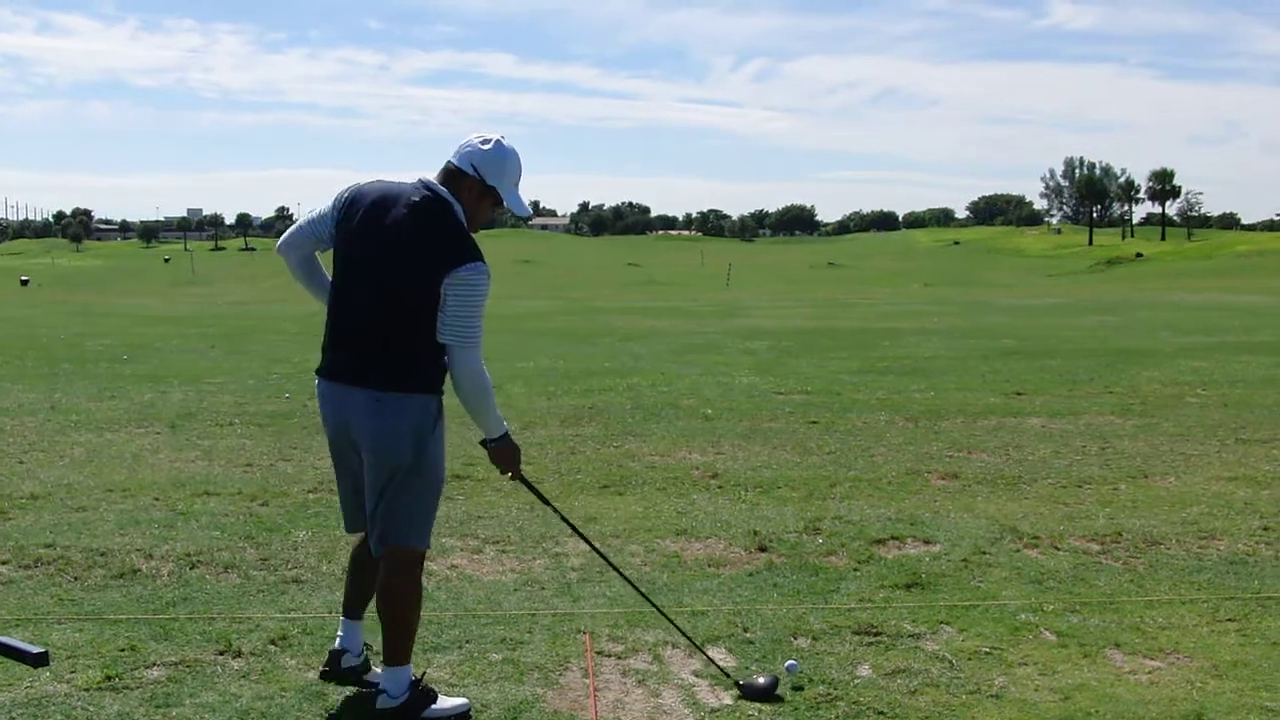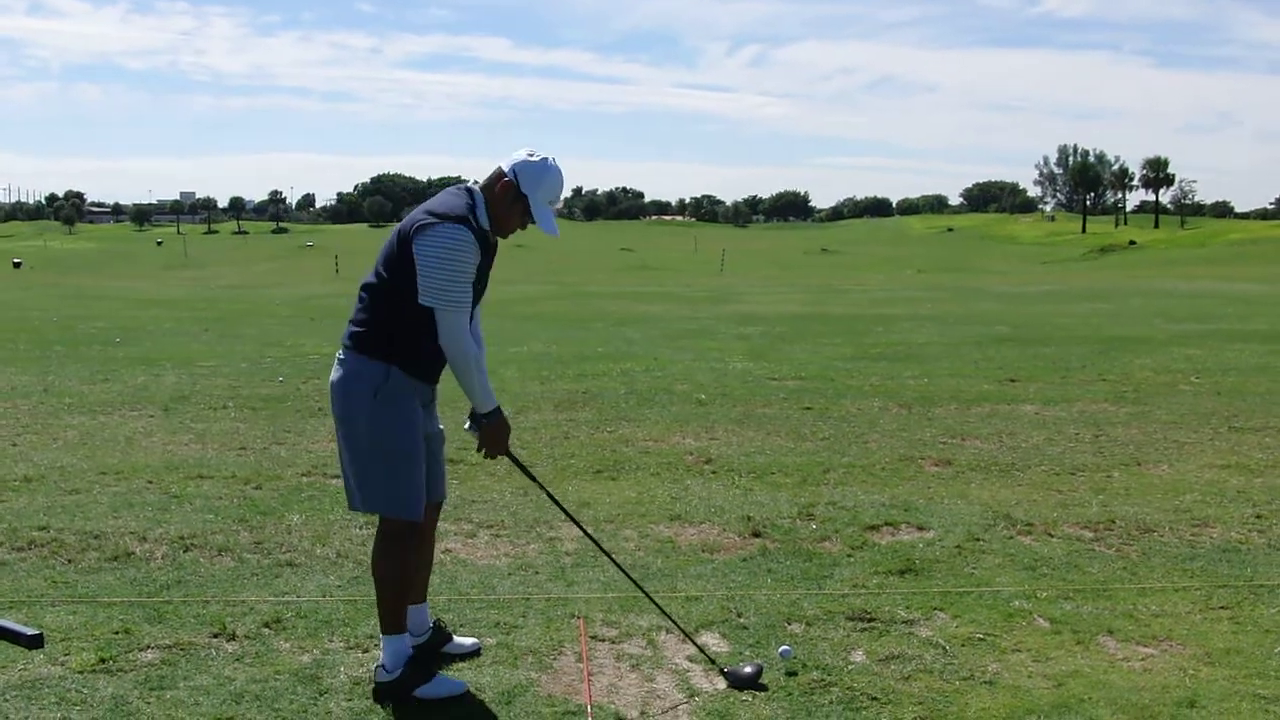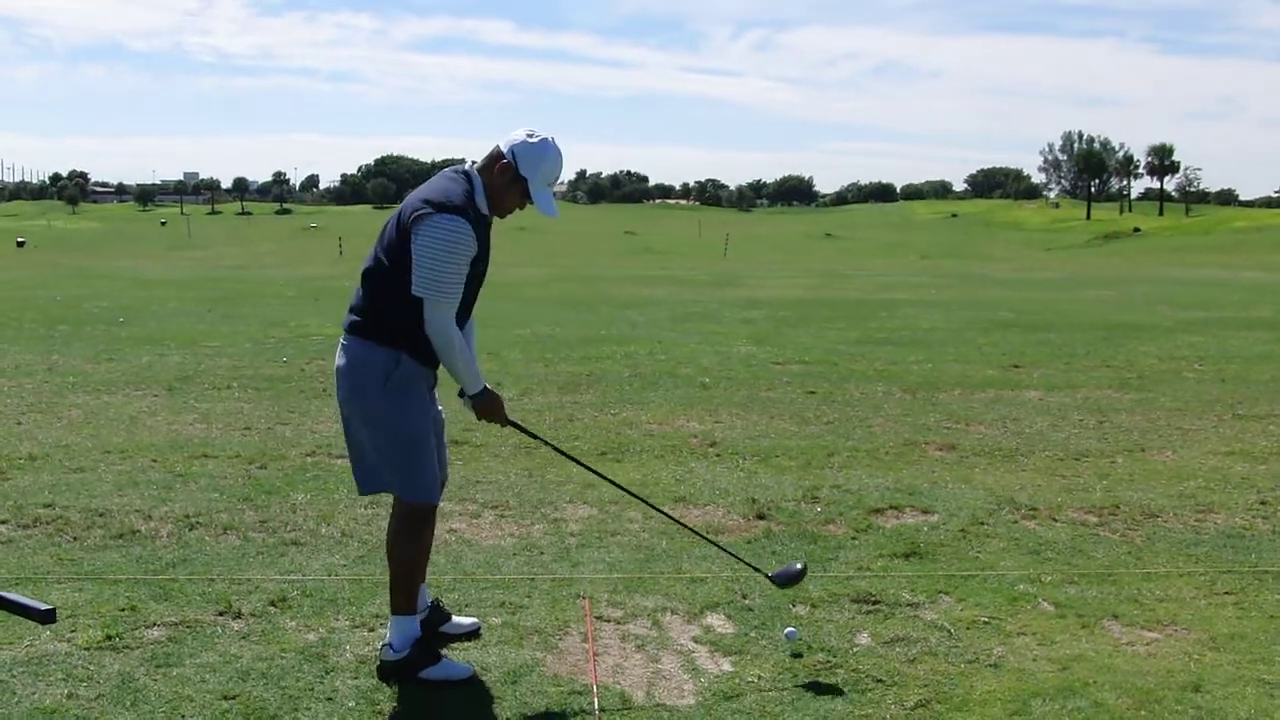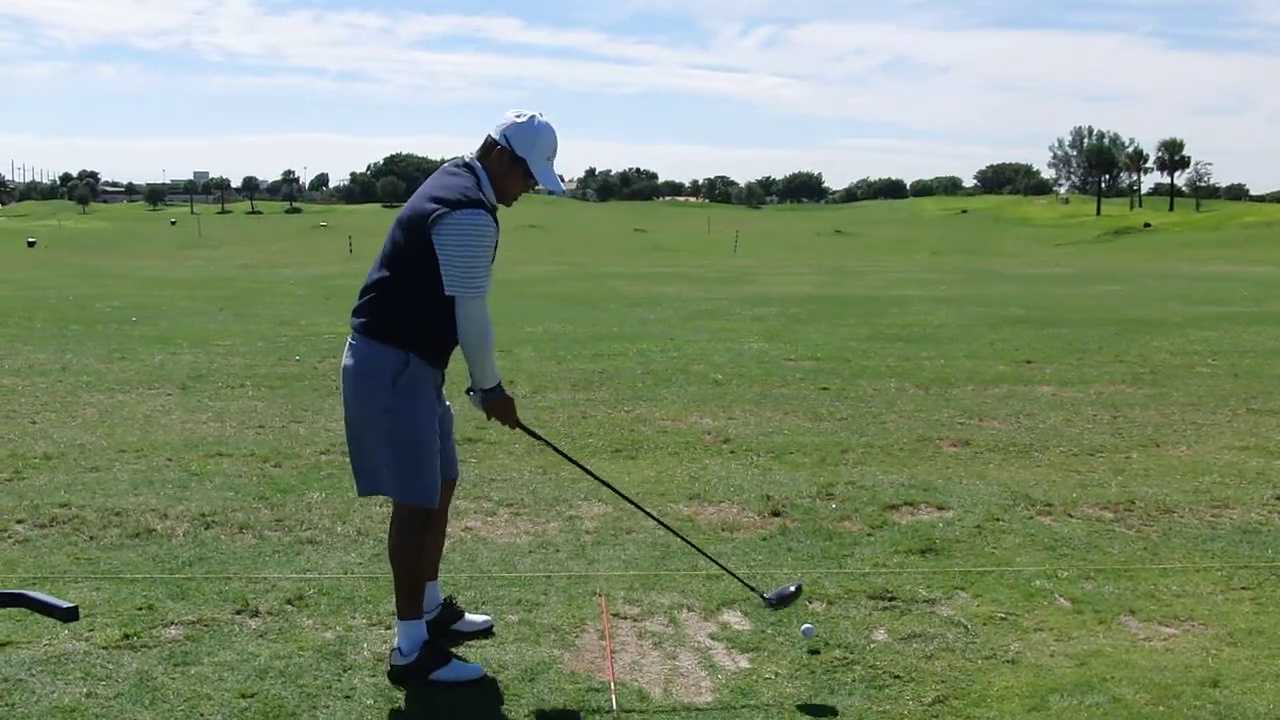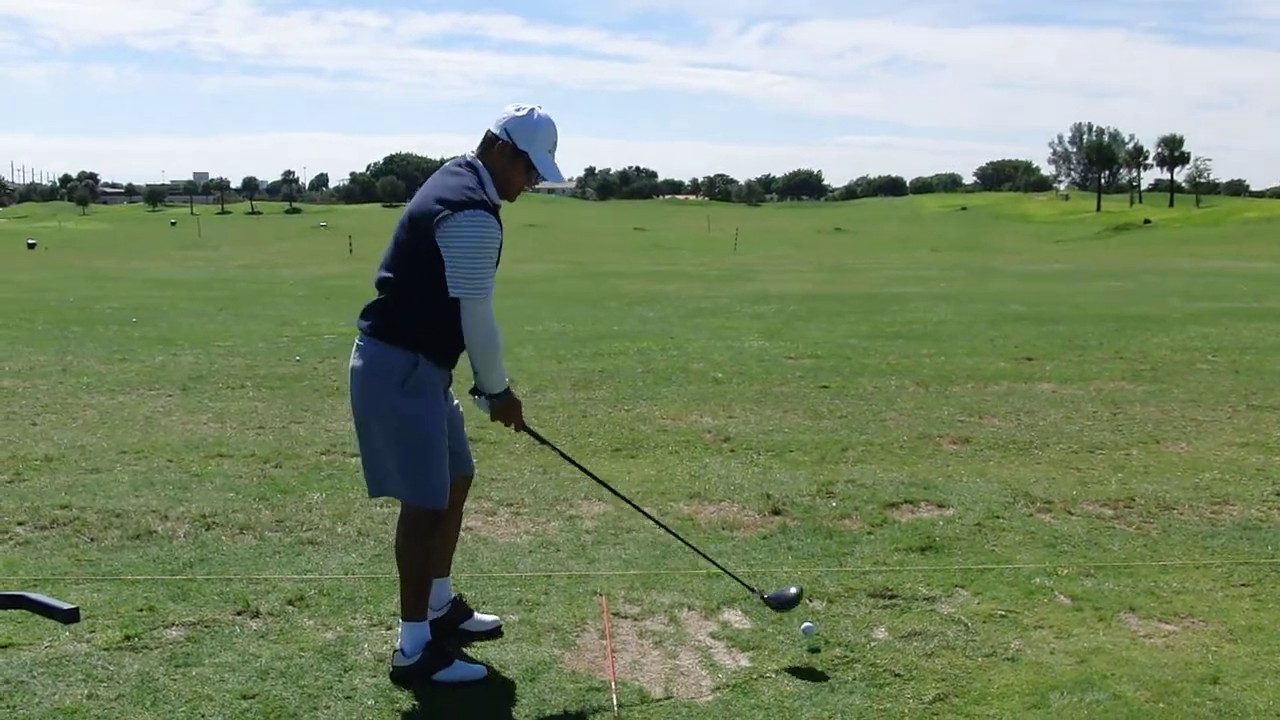
dt=0.7s
person 1, frame 1
left shoulder: (362, 197)
right shoulder: (464, 260)
left elbow: (293, 247)
right elbow: (466, 369)
right wrist: (497, 436)
left hip: (337, 392)
right hip: (401, 406)
left knee: (375, 531)
right knee: (401, 549)
left ankle: (348, 649)
person 1, frame 2
left shoulder: (475, 229)
right shoulder: (451, 231)
left elbow: (465, 324)
right elbow: (453, 337)
left wrist: (483, 406)
right wrist: (487, 411)
left hip: (407, 380)
right hip: (377, 379)
left knee: (425, 508)
right knee: (402, 518)
left ankle: (418, 631)
right ankle: (395, 666)
person 1, frame 3
left shoulder: (466, 203)
right shoulder: (450, 219)
left elbow: (456, 311)
right elbow: (437, 323)
left wrist: (474, 378)
right wrist: (475, 390)
left hip: (404, 362)
right hip: (382, 364)
left knee: (425, 493)
right knee: (416, 499)
left ankle: (420, 609)
right ankle: (402, 645)
person 1, frame 4
left shoulder: (458, 188)
right shoulder: (468, 214)
left elbow: (462, 308)
right elbow: (472, 317)
left wrist: (482, 382)
right wrist: (491, 387)
left hip: (410, 360)
right hip: (390, 365)
left knee: (439, 488)
right knee: (416, 502)
left ankle: (430, 607)
right ankle: (411, 649)
person 1, frame 5
left shoulder: (464, 186)
right shoulder: (469, 212)
left elbow: (472, 308)
right elbow: (476, 320)
left wrist: (489, 385)
right wrist: (497, 390)
left hip: (419, 364)
right hip: (398, 367)
left knee: (454, 484)
right knee: (426, 502)
left ankle: (439, 605)
right ankle: (414, 649)
